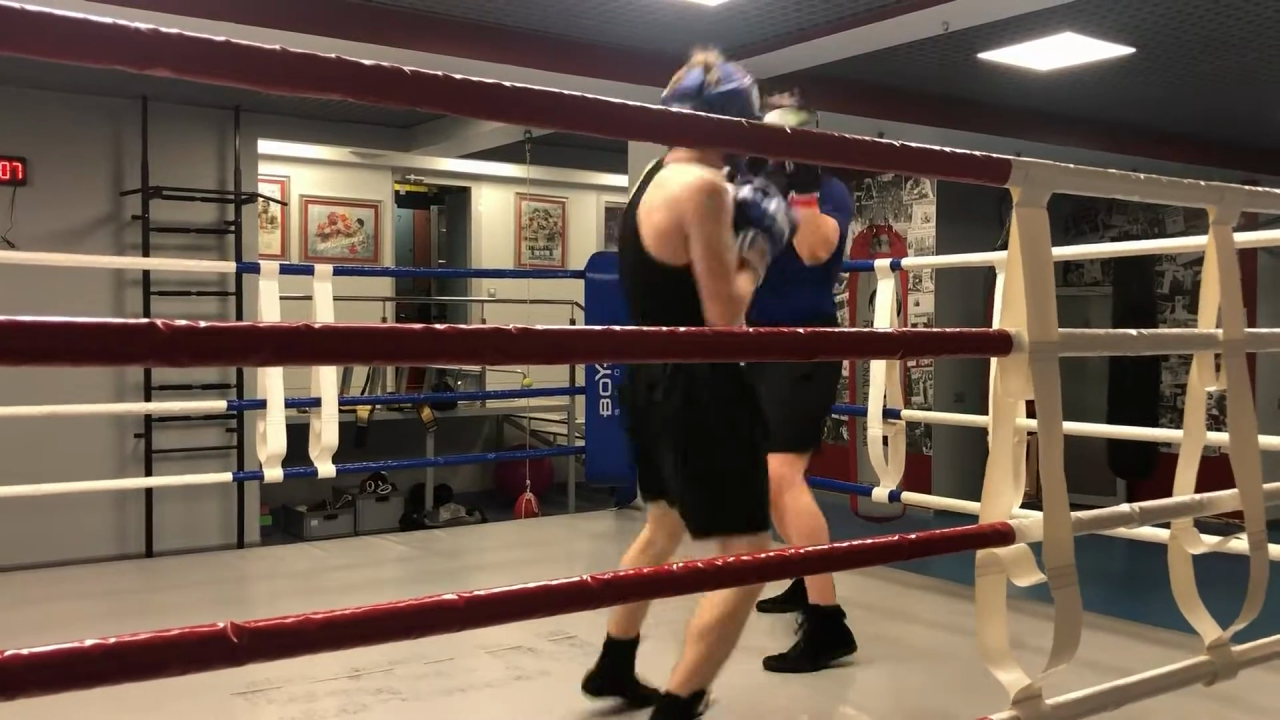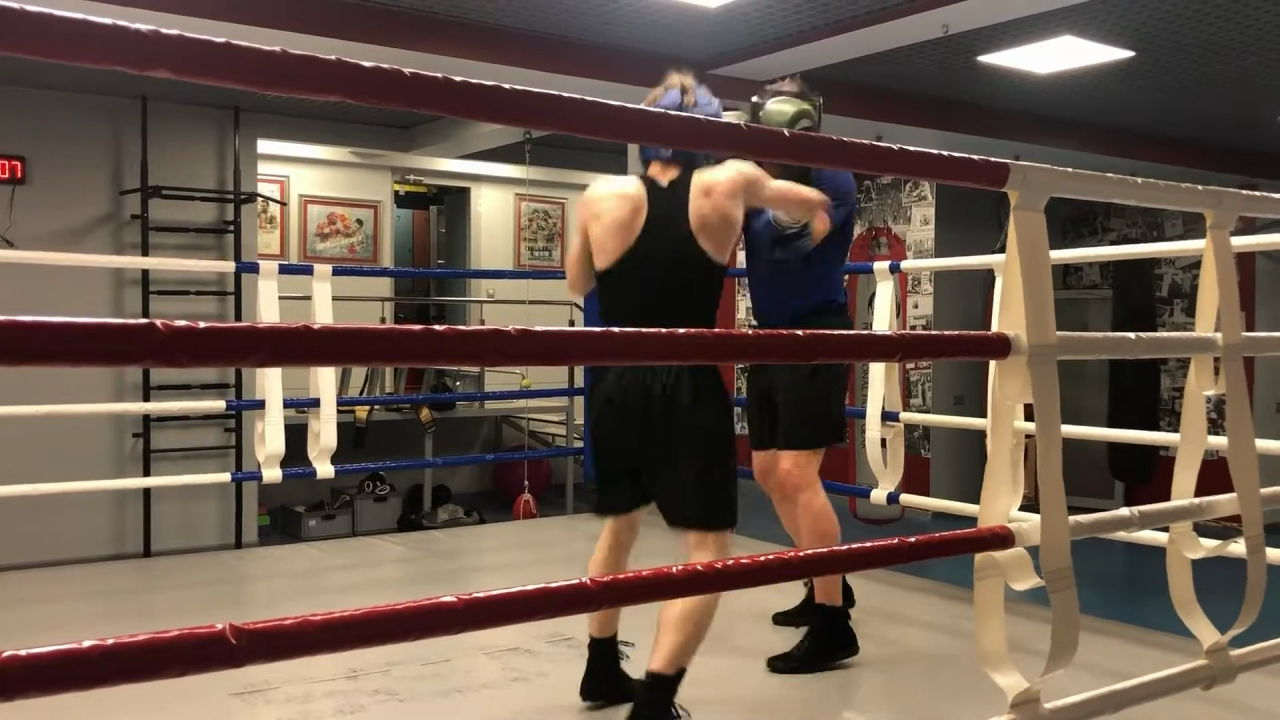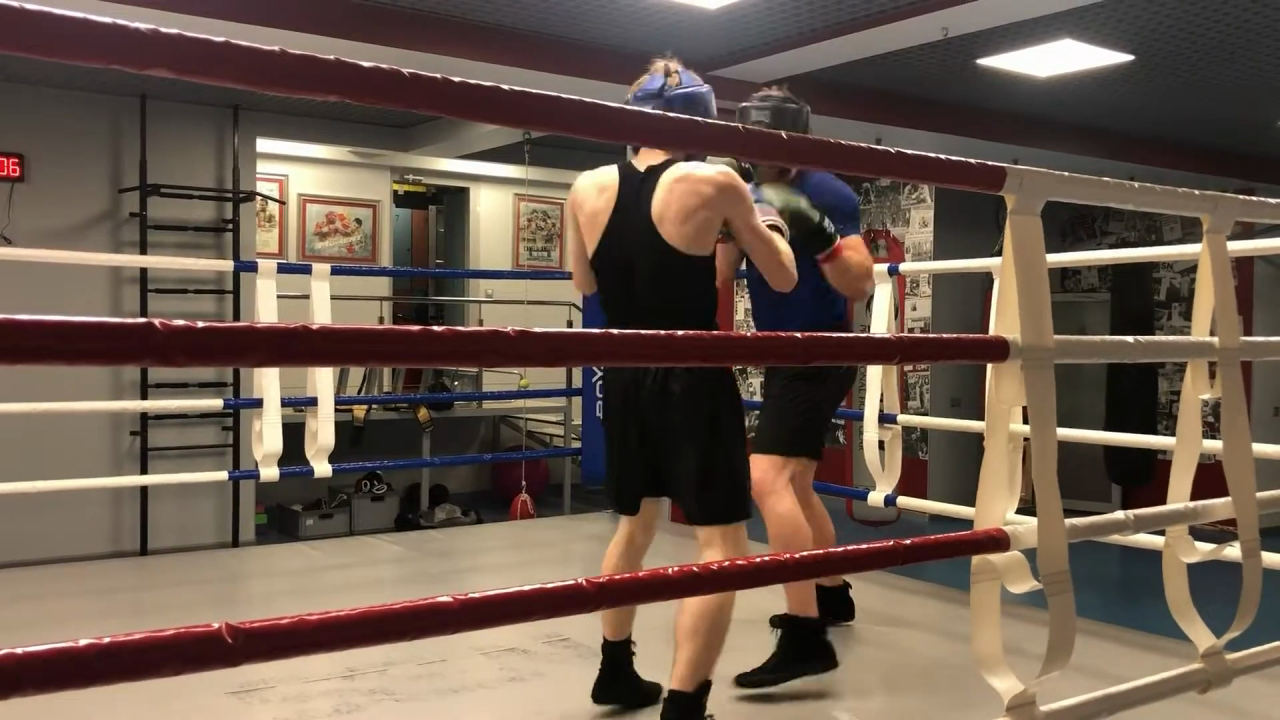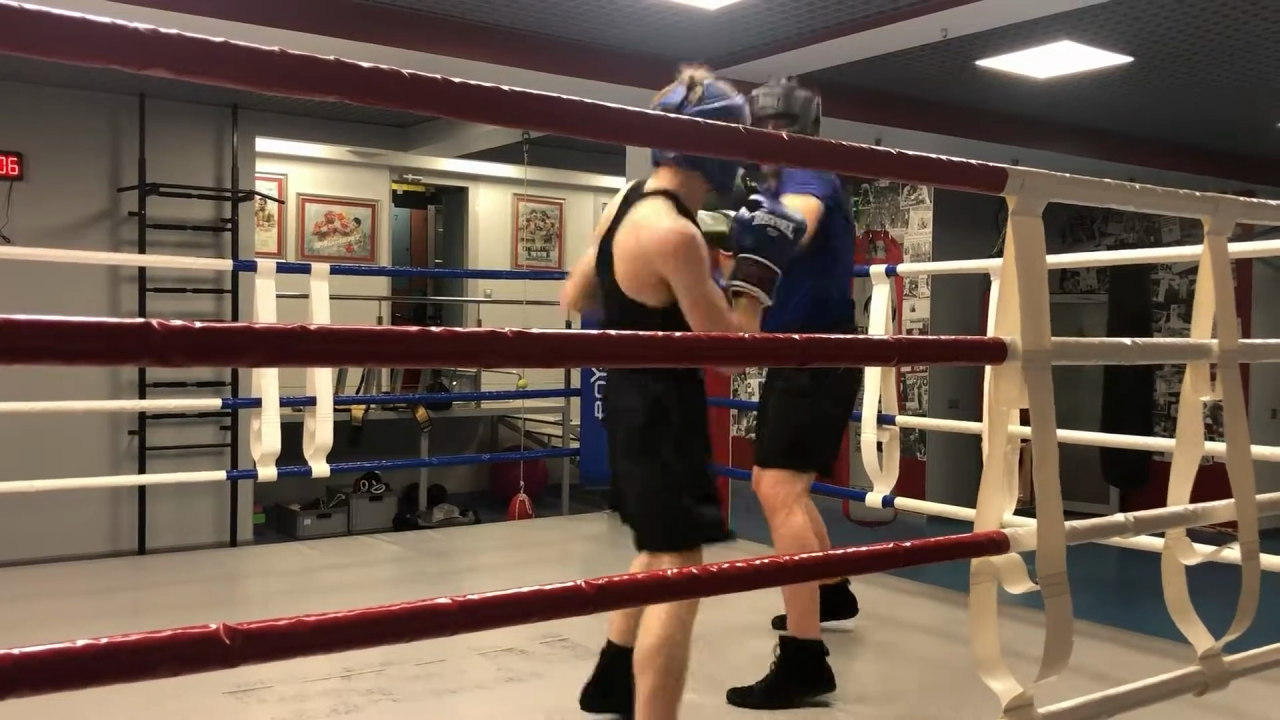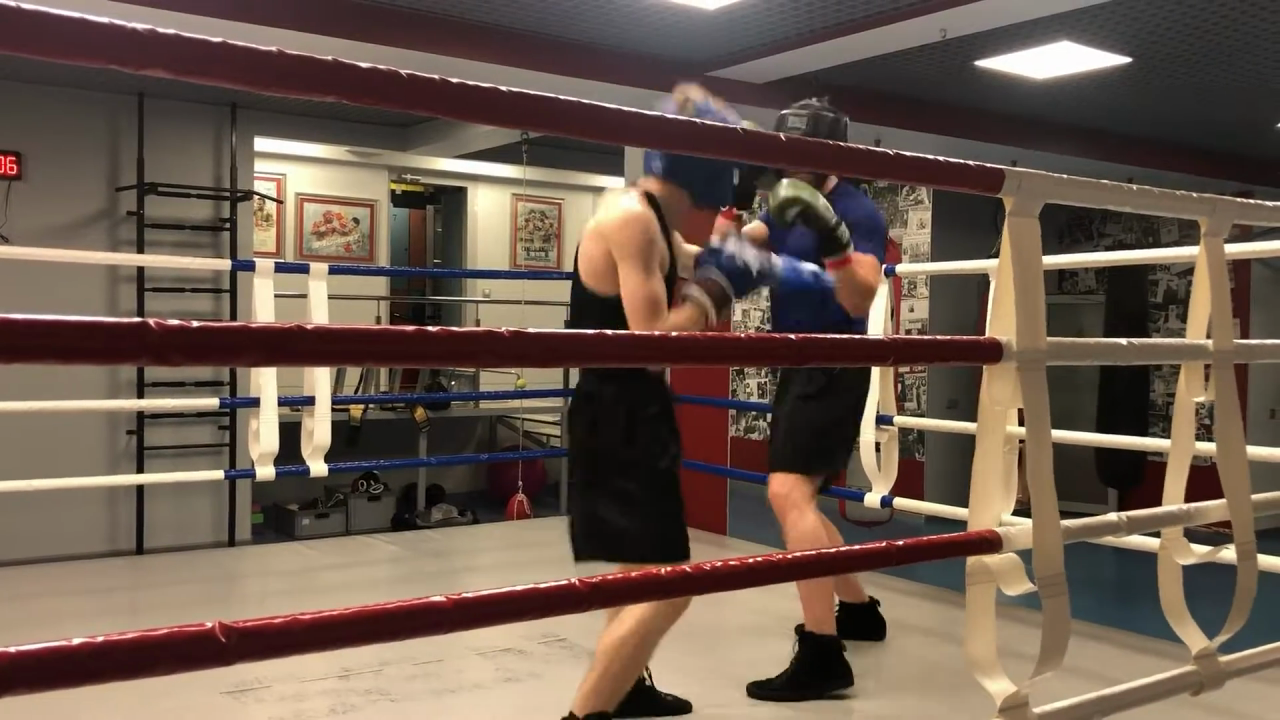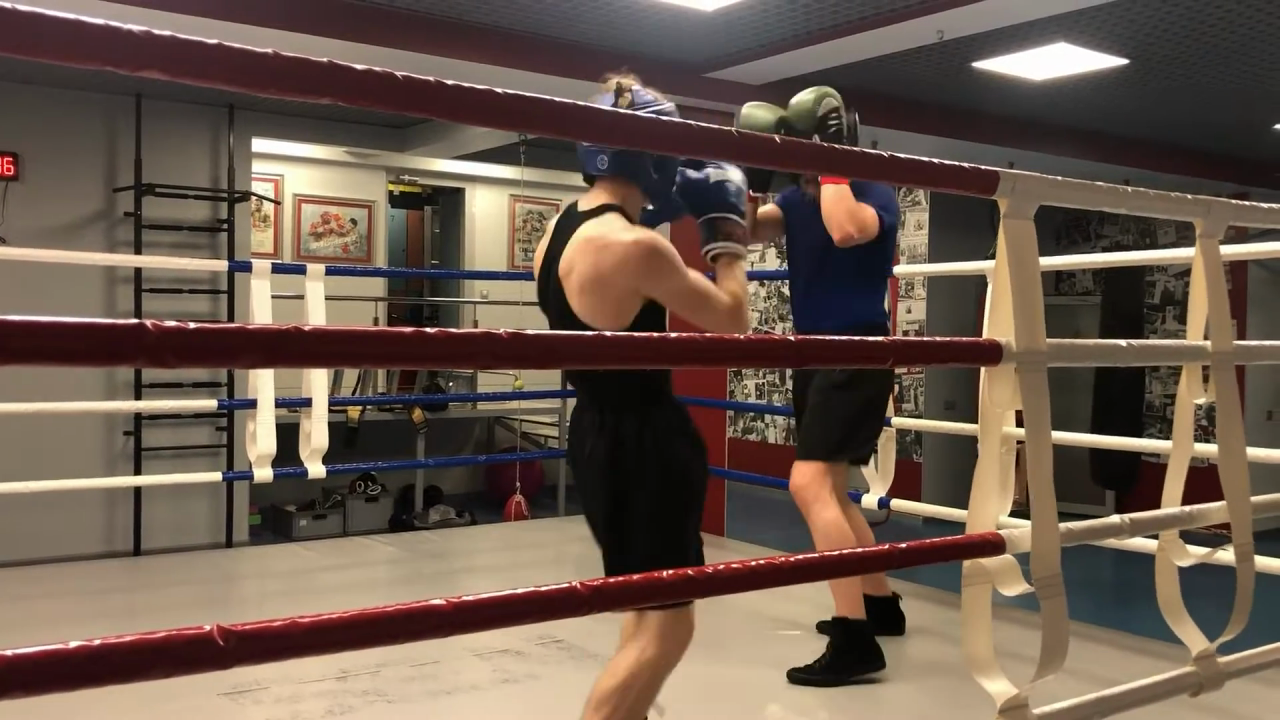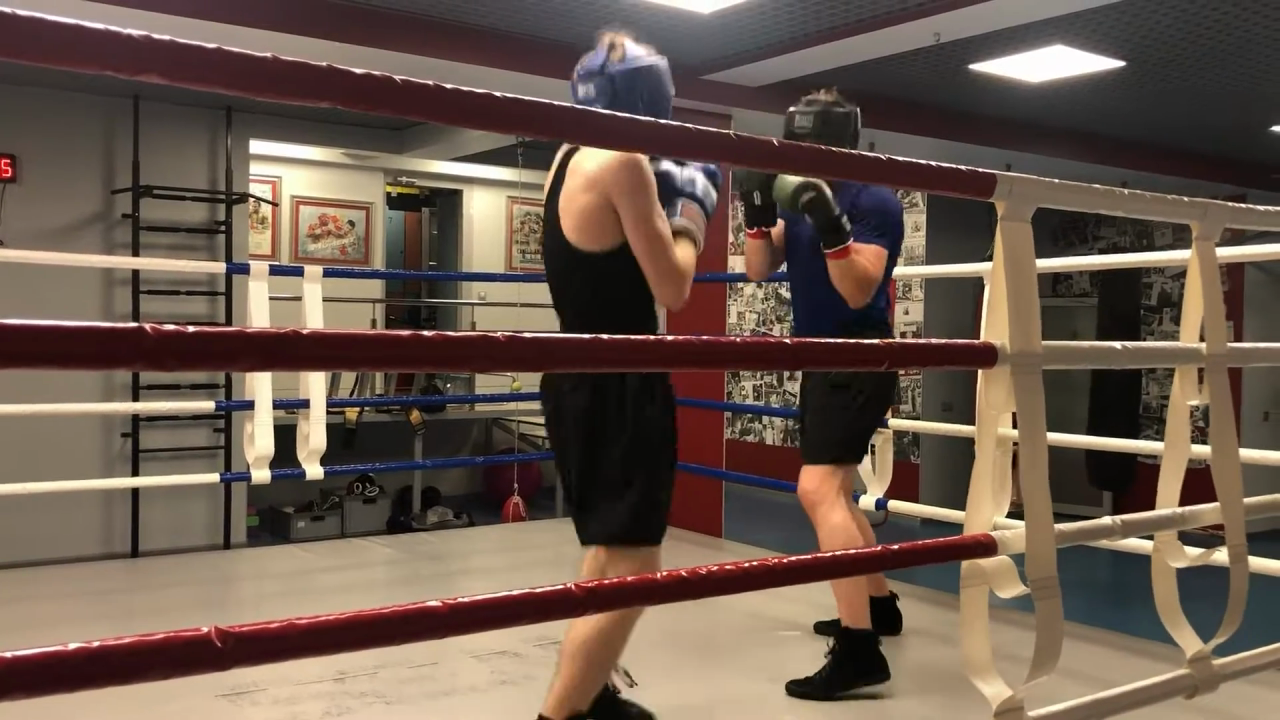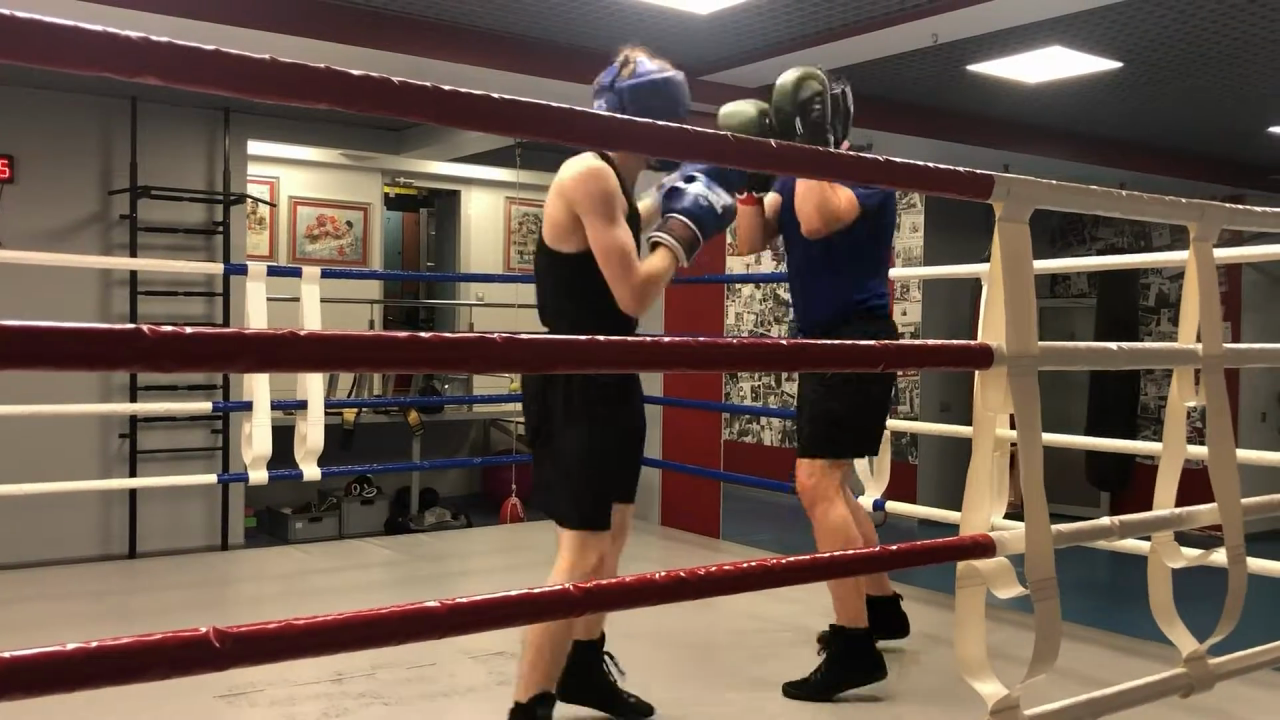
dt=0.3s
person 1, frame 1
left shoulder: (650, 181)
right shoulder: (704, 190)
right elbow: (724, 320)
right wrist: (756, 242)
left hip: (649, 380)
right hip: (701, 384)
left knee: (664, 524)
right knee: (744, 559)
left ankle: (613, 666)
person 1, frame 2
left shoulder: (600, 196)
right shoulder: (730, 182)
left elbow: (578, 284)
right elbow: (813, 205)
left hip: (616, 384)
right hip: (684, 387)
left knee: (623, 524)
right knee: (708, 550)
person 1, frame 3
left shoulder: (588, 188)
right shoulder: (712, 182)
right elbow: (784, 279)
right wrist: (764, 217)
left hip: (625, 378)
right hip: (692, 379)
left knee: (638, 519)
right knee: (722, 548)
person 1, frame 4
left shoulder: (632, 204)
right shoulder: (671, 233)
left elbow: (575, 303)
right elbow: (729, 344)
right wrist: (760, 265)
left hip: (640, 401)
right hip: (659, 411)
left knee: (664, 549)
right knee: (679, 577)
person 1, frame 5
left shoulder: (648, 208)
right shoulder: (630, 219)
left elbow: (684, 261)
right elbow: (653, 338)
left wrist: (775, 267)
right wrist: (720, 283)
left hip: (629, 410)
right hip: (618, 417)
left knee: (649, 572)
right knee: (664, 589)
person 1, frame 6
left shoulder: (562, 228)
right shoulder: (636, 246)
right elbow: (728, 323)
left wrist: (670, 207)
right wrist: (724, 227)
left hip: (605, 436)
right hip: (639, 445)
left knee: (655, 612)
right knee: (666, 625)
person 1, frame 7
left shoulder: (567, 163)
right shoulder: (624, 164)
right elbow: (672, 291)
left wrist: (666, 191)
right wrist: (689, 214)
left hip: (577, 380)
right hip: (615, 386)
left knee: (613, 549)
right knee: (631, 569)
person 1, frame 8
left shoulder: (613, 173)
right shoulder: (590, 176)
left elbow: (669, 188)
right elbow: (633, 293)
right wrist: (686, 230)
left hip: (602, 379)
right hip: (575, 383)
left knee: (610, 526)
right knee: (586, 550)
person 2, frame 1
left shoulder: (826, 192)
left elbow: (816, 252)
left wrist: (802, 184)
left knee: (783, 476)
right knee: (767, 475)
left ankle: (827, 623)
right ankle: (807, 581)
person 2, frame 2
left shoulder: (833, 180)
left elbow: (796, 228)
left wrist: (791, 166)
left knee: (794, 475)
right knee: (769, 472)
left ankle: (832, 627)
right ankle: (828, 591)
person 2, frame 3
left shoulder: (829, 194)
right shoulder: (752, 197)
left elbow: (859, 284)
right elbow: (718, 274)
left wrist: (819, 232)
left hip: (818, 356)
right hip: (784, 355)
left knee: (767, 479)
right knee: (791, 483)
left ankle: (804, 637)
right ankle: (832, 592)
person 2, frame 4
left shoulder: (809, 177)
right shoulder: (782, 182)
left knee: (777, 491)
right knee: (788, 489)
left ankle: (802, 661)
right ankle: (832, 590)
person 2, frame 5
left shoulder: (859, 213)
right shoulder: (785, 205)
left elbow: (859, 302)
left wrist: (832, 237)
left hip: (831, 368)
right hip: (798, 366)
left knee: (788, 495)
right knee: (799, 501)
left ankle: (821, 655)
right ankle: (858, 609)
person 2, frame 6
left shoulder: (873, 194)
right shoulder: (796, 195)
left elbow: (844, 232)
right elbow: (742, 233)
left wrist: (831, 165)
right wrist: (753, 176)
left hip: (855, 359)
right hip: (814, 362)
left knee: (809, 484)
right knee: (829, 492)
left ankle: (855, 640)
right ankle: (880, 604)
person 2, frame 7
left shoulder: (875, 202)
right shoulder: (801, 200)
left elbow: (859, 294)
right elbow: (758, 270)
left wrist: (832, 225)
right wrist: (757, 207)
left knee: (817, 490)
right knee: (834, 490)
left ankle: (857, 649)
right ankle: (879, 604)
person 2, frame 8
left shoulder: (870, 174)
right shoulder: (799, 175)
left elbow: (816, 221)
right elbow: (749, 242)
left wrist: (808, 144)
right wrist: (751, 172)
left hip: (860, 341)
right hip: (824, 344)
left knee: (818, 484)
right knee: (831, 484)
left ankle: (857, 650)
right ankle: (882, 607)
